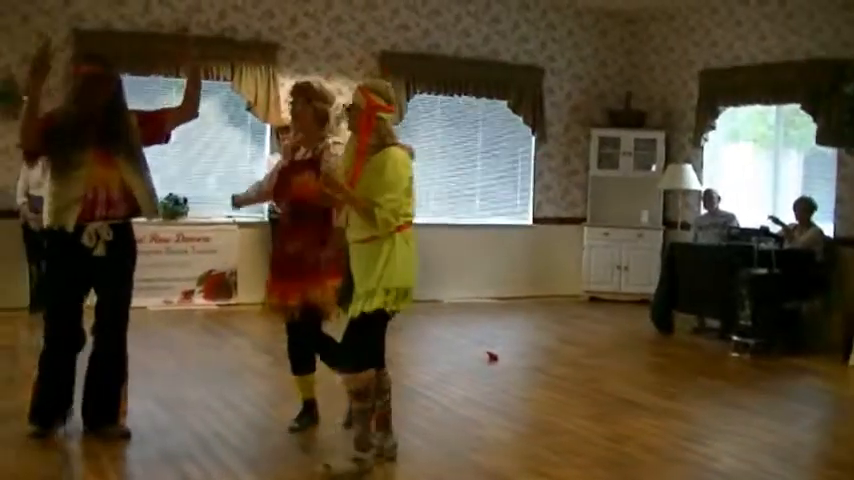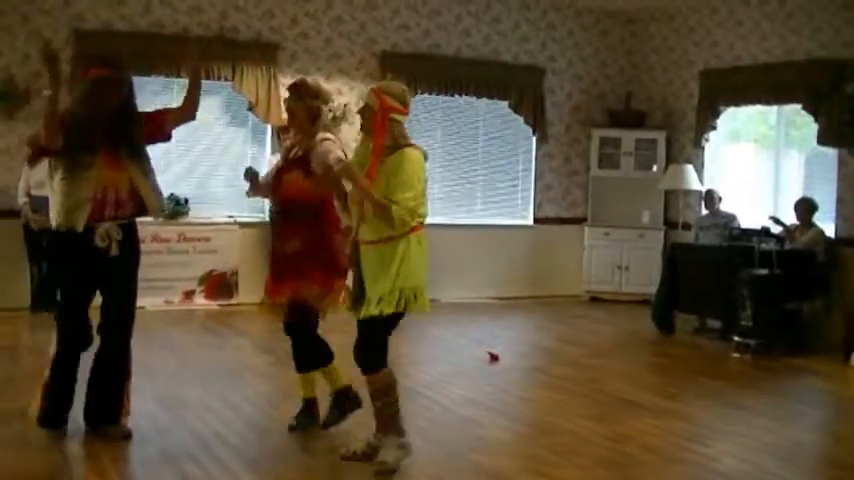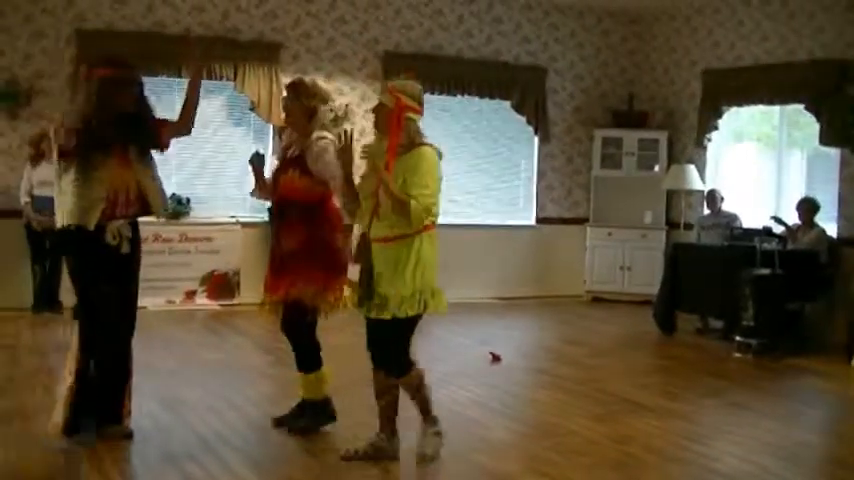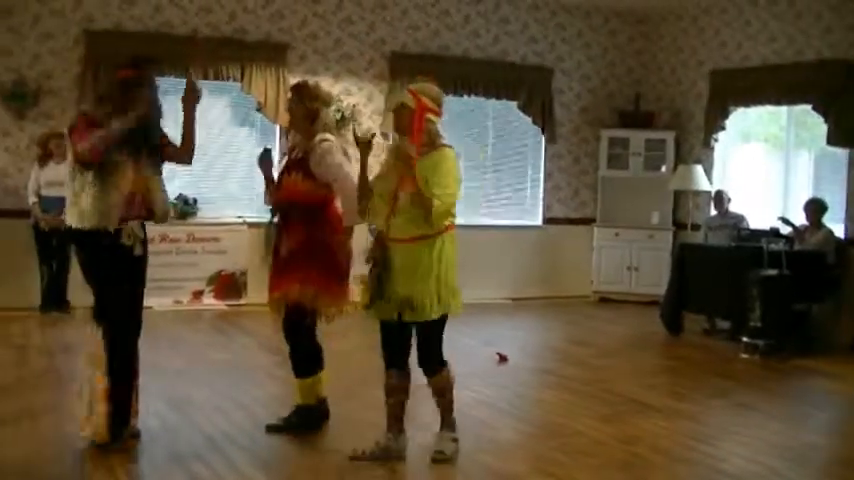
dt=0.1s
person 1, frame 1
left shoulder: (129, 125)
right shoulder: (58, 125)
left elbow: (188, 111)
right elbow: (28, 143)
left wrist: (193, 65)
right wrist: (34, 88)
left hip: (116, 238)
right hip: (70, 238)
left knee: (112, 330)
right knee: (61, 329)
left ankle: (104, 415)
right ankle: (48, 413)
person 1, frame 2
left shoulder: (130, 127)
right shoulder: (68, 126)
left elbow: (186, 113)
right elbow: (49, 140)
left wrist: (195, 69)
right wrist: (55, 88)
left hip: (122, 236)
right hip: (78, 237)
left knee: (118, 329)
right knee: (72, 326)
left ankle: (106, 415)
right ankle: (53, 412)
person 1, frame 3
left shoulder: (137, 128)
right shoulder: (81, 127)
left elbow: (183, 126)
right elbow: (66, 139)
left wrist: (195, 76)
right wrist: (89, 98)
left hip: (125, 236)
right hip: (86, 236)
left knee: (120, 329)
right knee: (94, 325)
left ankle: (108, 415)
right ankle: (76, 415)
person 1, frame 4
left shoulder: (143, 133)
right shoulder: (90, 121)
left elbow: (185, 154)
right elbow: (86, 149)
left wrist: (190, 110)
right wrist: (129, 118)
left hip: (132, 237)
right hip: (98, 237)
left knee: (127, 327)
right knee: (114, 326)
left ankle: (118, 417)
right ankle: (104, 423)
person 2, frame 1
left shoulder: (392, 158)
right shoulder: (361, 156)
left elbow: (383, 218)
left wrist: (340, 190)
left hip: (387, 262)
right hip: (367, 262)
left knee: (352, 350)
right knee: (369, 352)
right ankle: (382, 436)
person 2, frame 2
left shoulder: (408, 158)
right shoulder: (369, 157)
left elbow: (398, 218)
left wrist: (361, 182)
right wrist: (342, 182)
left hip: (399, 264)
right hip: (373, 263)
left knee: (367, 350)
right knee: (373, 352)
left ankle: (396, 435)
right ankle: (384, 435)
person 2, frame 3
left shoulder: (422, 157)
right shoulder: (380, 155)
left elbow: (414, 215)
right elbow: (361, 211)
left wrist: (380, 173)
right wrist: (347, 167)
left hip: (410, 263)
right hip: (381, 262)
left knee: (393, 353)
right knee: (382, 352)
left ankle: (430, 425)
right ankle: (385, 437)
person 2, frame 4
left shoulder: (442, 158)
right shoulder: (394, 157)
left elbow: (435, 215)
right elbow: (368, 209)
left wrist: (413, 170)
right wrist: (363, 161)
left hip: (428, 264)
right hip: (394, 263)
left knee: (429, 354)
right knee: (393, 353)
left ankle: (448, 429)
right ankle: (393, 438)
person 3, frame 1
left shoulder: (330, 151)
right shoulder: (293, 151)
right elbow: (269, 186)
left wrist: (334, 247)
right wrist: (245, 198)
left hip: (320, 252)
right hip: (290, 252)
left knee: (307, 330)
right knee: (296, 330)
right ankle: (308, 405)
person 3, frame 2
left shoulder: (324, 148)
right shoulder: (292, 147)
left elbow: (347, 193)
right elbow: (269, 189)
left wrist: (343, 239)
right wrist: (254, 180)
left hip: (316, 249)
right hip: (291, 249)
left knee: (299, 325)
right knee: (299, 326)
left ankle: (343, 391)
right ankle: (311, 402)
person 3, frame 3
left shoulder: (321, 145)
right shoulder: (291, 146)
left elbow: (347, 189)
right elbow: (272, 192)
left wrist: (346, 235)
right wrist: (259, 174)
left hip: (316, 248)
right hip: (292, 249)
left knee: (295, 324)
right knee: (298, 325)
left ankle: (318, 403)
right ankle: (313, 403)
person 3, frame 4
left shoulder: (323, 147)
right shoulder: (298, 148)
left elbow: (351, 192)
right elbow: (281, 200)
left wrist: (346, 238)
right wrist: (267, 174)
left hip: (316, 250)
right hip: (296, 250)
left knee: (297, 328)
right knee: (299, 328)
left ankle: (308, 409)
right ankle: (315, 403)
person 4, frame 1
right shoulder: (29, 165)
right elbow: (20, 194)
right wrist: (29, 215)
right hip: (32, 217)
right knee: (34, 259)
right ankle: (36, 301)
person 4, frame 2
right shoulder: (30, 165)
right elbow: (22, 193)
right wrist: (30, 216)
right hip: (32, 218)
right knee: (35, 259)
left ankle: (50, 300)
right ankle: (37, 301)
person 4, frame 3
right shoulder: (32, 165)
right elbow: (24, 193)
right wrist: (32, 216)
right hip: (35, 218)
left knee: (55, 258)
right knee: (37, 258)
left ankle: (53, 300)
right ankle: (39, 300)
person 4, frame 4
right shoulder: (40, 165)
right elbow: (32, 193)
right wrist: (40, 215)
left hip: (66, 218)
right hip: (42, 218)
left knee: (63, 258)
right knee: (45, 258)
left ankle: (60, 300)
right ankle: (47, 301)
